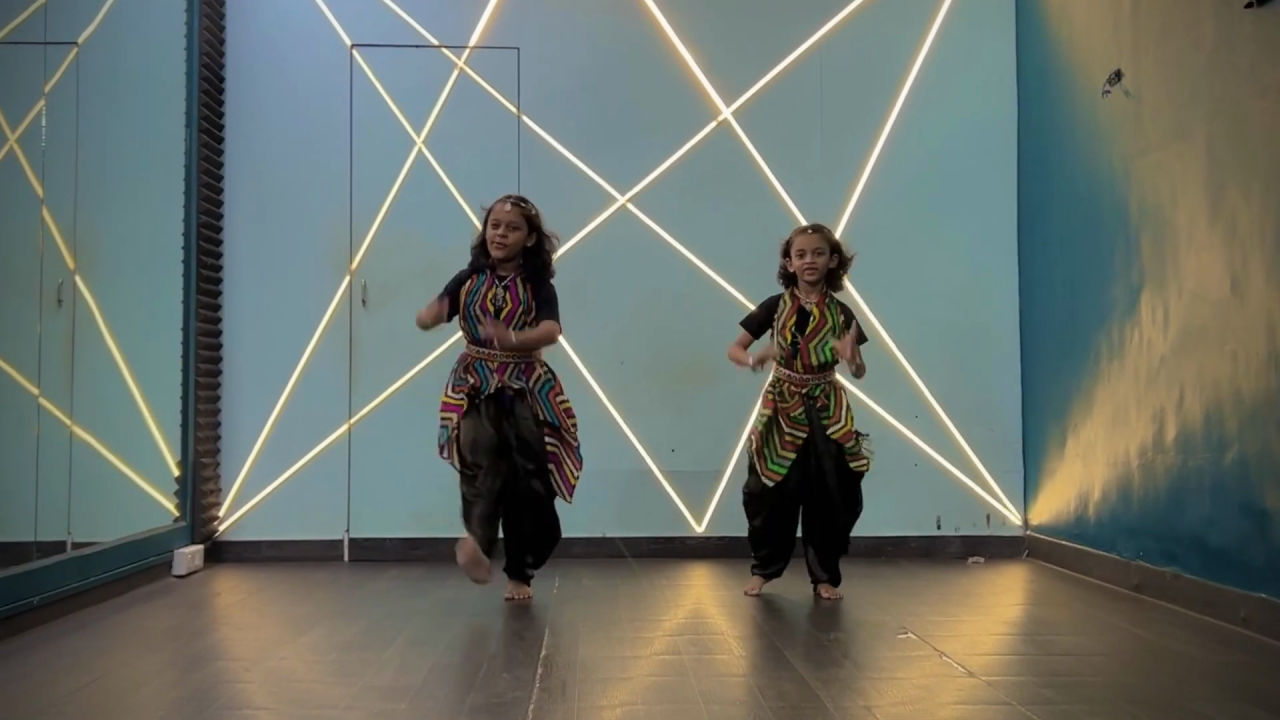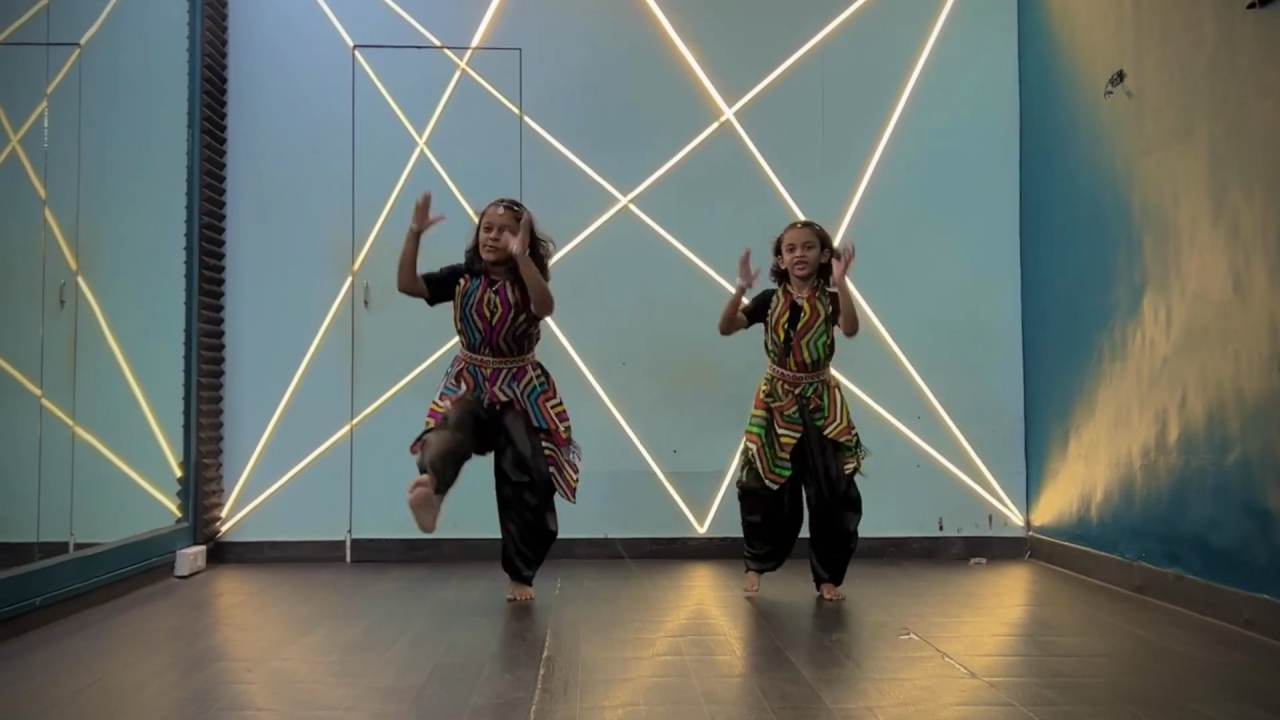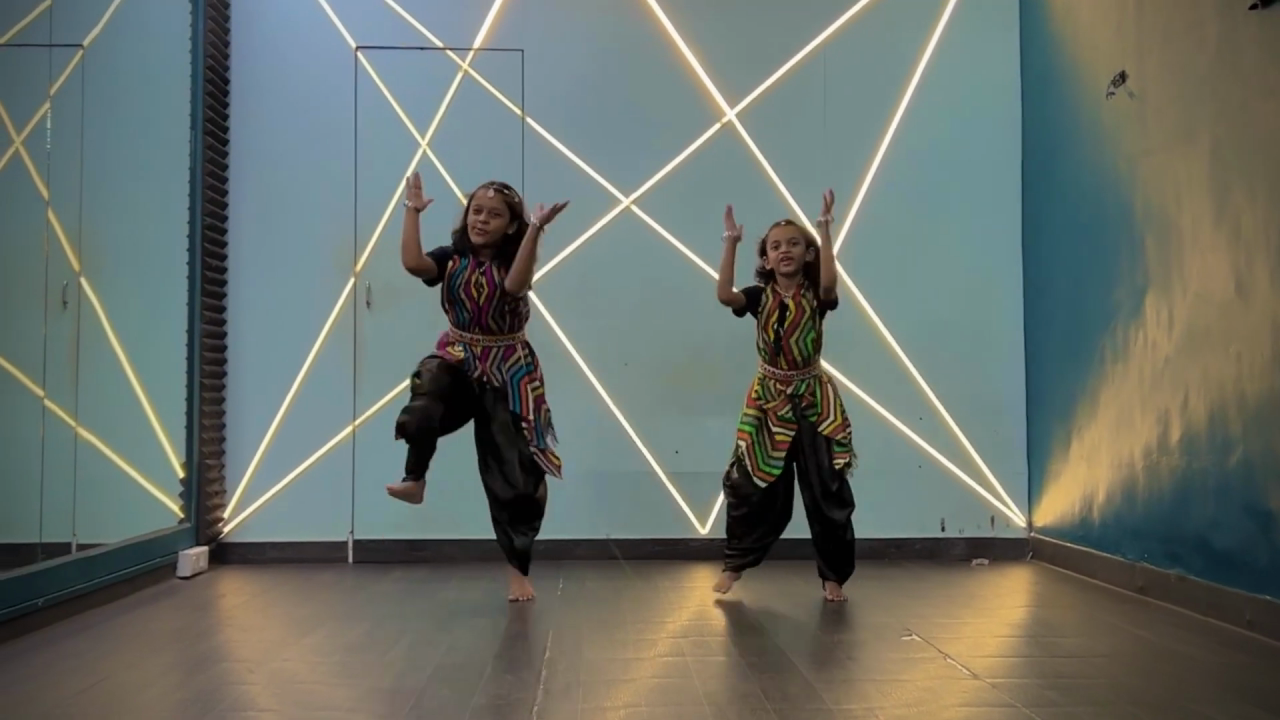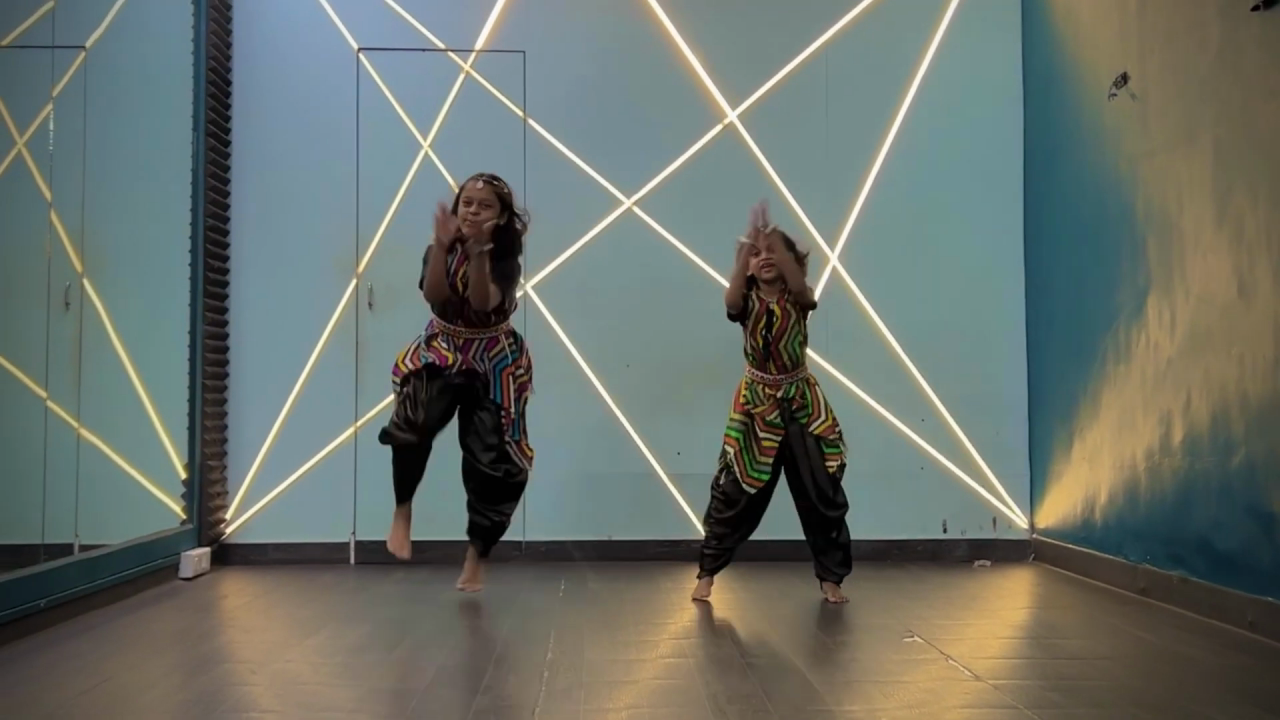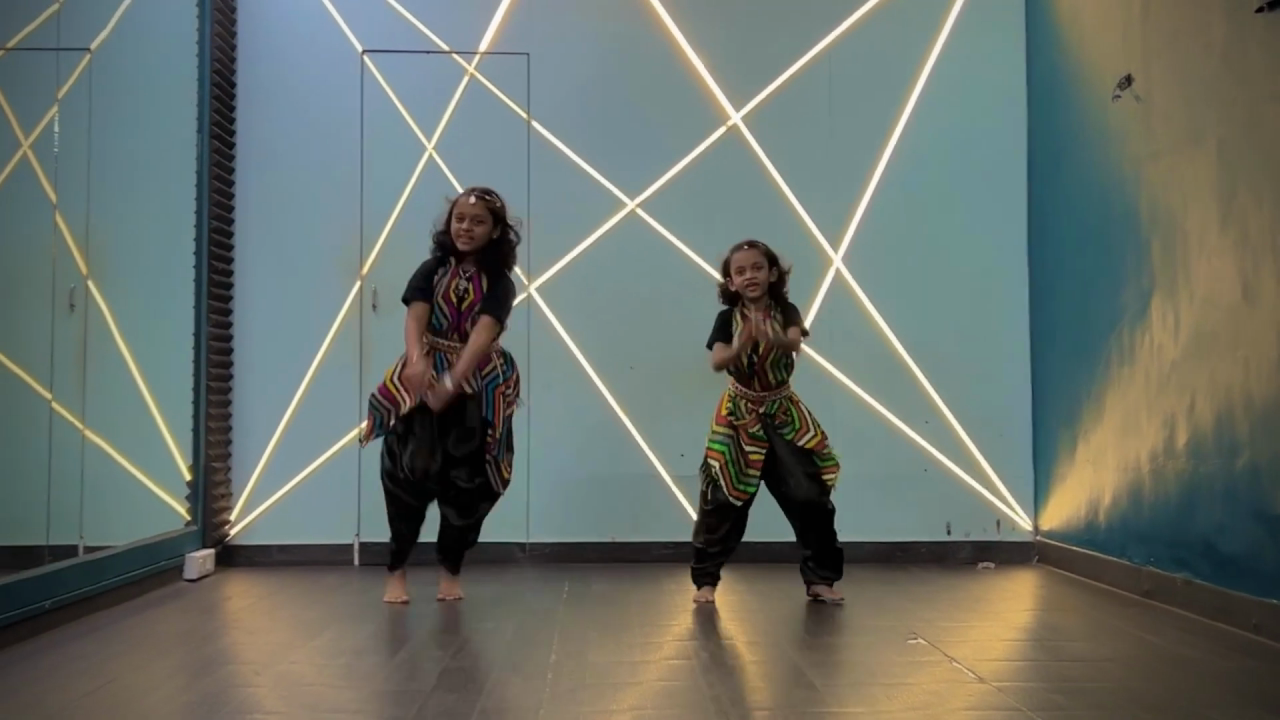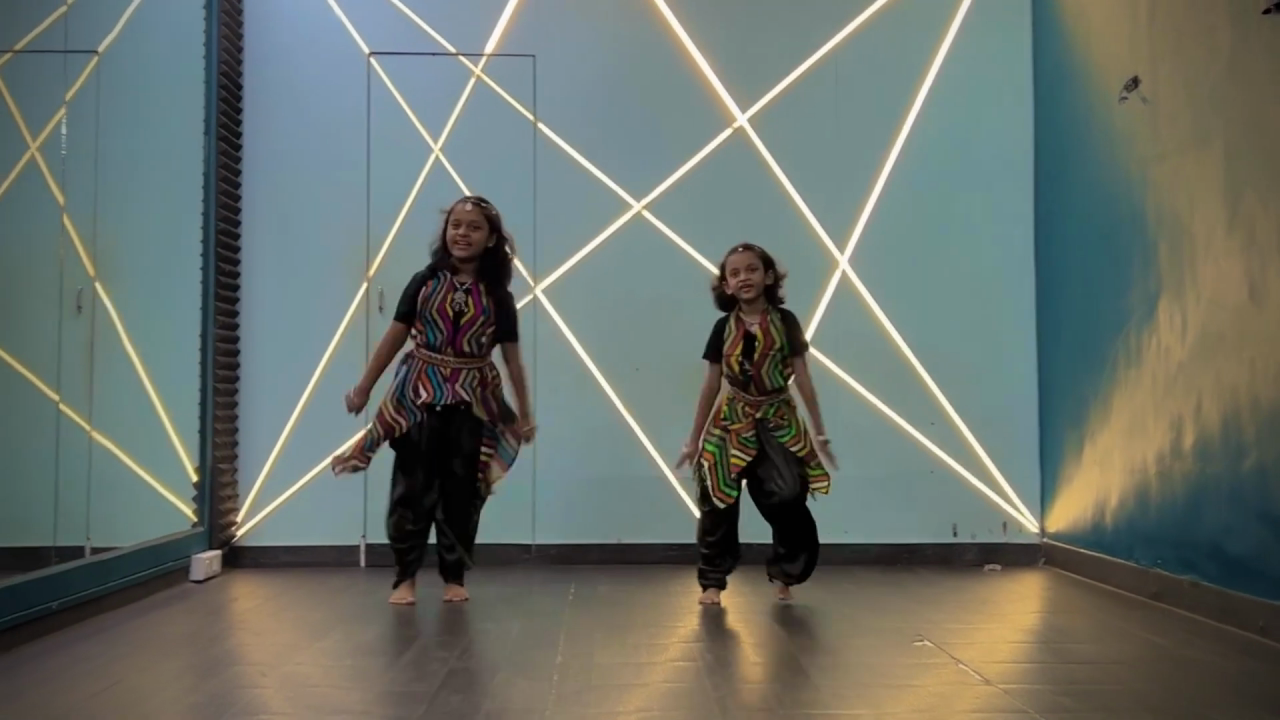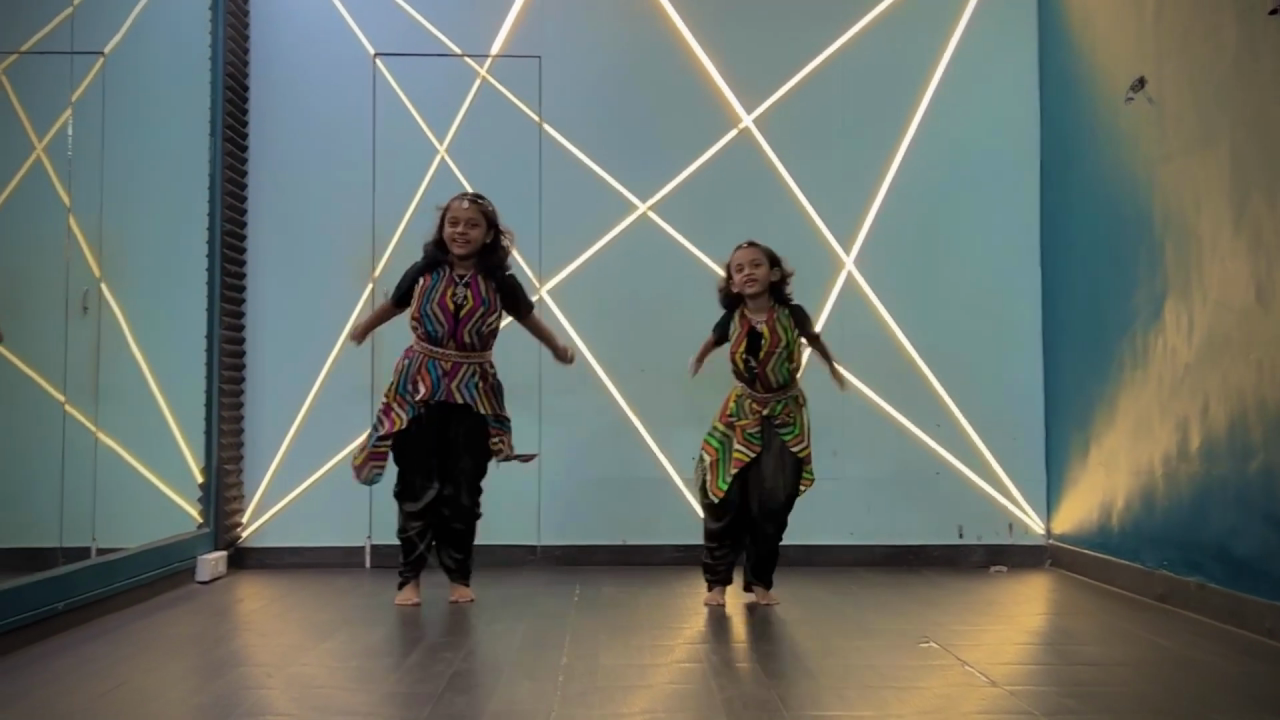
dt=0.1s
person 1, frame 1
left shoulder: (537, 285)
right shoulder: (467, 279)
left elbow: (551, 331)
right elbow: (431, 314)
left wrist: (513, 338)
right wrist: (431, 314)
left hip: (527, 386)
right hip: (474, 383)
left knee: (530, 481)
right knee: (480, 456)
left ankle: (520, 574)
right ankle: (475, 541)
person 1, frame 2
left shoulder: (527, 284)
right shoulder: (460, 278)
left elbow: (544, 308)
right elbow: (408, 286)
left wrist: (521, 254)
right wrist: (415, 234)
left hip: (520, 391)
right hip: (468, 386)
left knee: (527, 486)
right knee: (452, 435)
left ankle: (521, 576)
right ankle: (429, 490)
person 1, frame 3
left shoulder: (516, 261)
right shoulder: (452, 258)
left elbow: (516, 284)
right elbow: (413, 264)
left wrist: (535, 231)
right wrist: (413, 213)
left hip: (507, 372)
right hip: (455, 360)
left knee: (514, 473)
right knee: (426, 403)
left ankle: (518, 569)
right ankle: (414, 479)
person 1, frame 4
left shoulder: (504, 261)
right shoulder: (439, 253)
left elbow: (483, 302)
right elbow: (435, 294)
left wrist: (478, 253)
right wrist: (441, 244)
left hip: (492, 363)
right hip: (441, 353)
left knee: (491, 460)
right knee: (413, 423)
left ankle: (477, 551)
right ankle: (403, 508)
person 1, frame 5
left shoulder: (497, 280)
right shoulder: (431, 270)
left elbow: (485, 335)
right elbow: (413, 321)
left wrist: (455, 377)
right wrist: (415, 359)
left hip: (477, 385)
right hip: (425, 375)
left knee: (466, 481)
right knee: (410, 472)
left ankle: (449, 570)
right ankle: (397, 569)
person 1, frame 6
left shoulder: (497, 294)
right shoulder: (424, 282)
left elbow: (511, 356)
right elbow: (396, 335)
left wrist: (524, 414)
right wrist: (364, 387)
left hip: (470, 399)
right hip: (419, 393)
left knee: (459, 492)
right knee: (413, 489)
left ankle: (453, 578)
right ankle: (405, 578)
person 1, frame 7
left shoulder: (499, 283)
right shoulder: (422, 275)
left elbow: (527, 316)
right elbow: (393, 304)
left wrist: (557, 348)
right wrist: (363, 328)
left hip: (471, 394)
right hip: (419, 389)
left knee: (461, 490)
right knee: (417, 487)
left ankle: (459, 576)
right ankle: (410, 578)
person 2, frame 1
left shoulder: (840, 311)
right shoulder: (775, 306)
left elbow: (858, 371)
right elbow: (735, 347)
left wrist: (853, 357)
right wrist: (751, 361)
left hip: (827, 406)
right hip: (783, 404)
left knee: (830, 498)
right knee: (771, 494)
left ankle: (825, 576)
right ankle: (763, 570)
person 2, frame 2
left shoulder: (830, 301)
right shoulder: (769, 300)
left elbow: (850, 329)
right elbow: (726, 328)
left wrist: (840, 280)
right wrist: (741, 288)
left hip: (821, 405)
right hip: (776, 402)
left knee: (831, 495)
right knee: (767, 492)
left ankle: (828, 576)
right ankle: (758, 564)
person 2, frame 3
left shoulder: (816, 295)
right shoulder: (757, 296)
left elbow: (832, 292)
right elbow: (724, 296)
left wrist: (825, 234)
right wrist: (731, 244)
left hip: (813, 400)
right hip: (769, 400)
left knee: (828, 492)
right knee: (751, 487)
left ankle: (833, 575)
right ankle: (735, 564)
person 2, frame 4
left shoulder: (798, 300)
right shoulder: (745, 303)
left elbow: (803, 290)
right elbow: (731, 299)
left wrist: (776, 244)
right wrist: (745, 249)
left hip: (800, 402)
right hip: (756, 404)
left knee: (821, 492)
right knee: (736, 491)
left ankle: (830, 575)
right ankle: (709, 569)
person 2, frame 5
left shoulder: (785, 311)
right shoulder: (726, 320)
left elbow: (794, 341)
right elbow: (717, 362)
left wrist: (767, 331)
right wrist: (742, 340)
left hip: (782, 414)
right hip: (738, 418)
left knee: (809, 498)
right knee: (723, 502)
left ankle: (820, 578)
right ankle: (706, 579)
person 2, frame 6
left shoulder: (784, 321)
right shoulder: (724, 327)
left elbow: (803, 377)
right elbow: (711, 385)
left wrist: (819, 432)
right wrist: (694, 440)
left hip: (779, 419)
right hip: (733, 422)
left knee: (788, 497)
right knee: (719, 506)
left ankle: (785, 572)
right ankle: (712, 581)
person 2, frame 7
left shoulder: (792, 315)
right shoulder: (730, 321)
left elbow: (813, 338)
right elbow: (713, 341)
left wrist: (832, 366)
right wrist: (700, 356)
left hip: (785, 418)
right hip: (740, 416)
left knee: (772, 502)
right knee: (724, 499)
left ankle: (760, 580)
right ankle: (717, 581)
